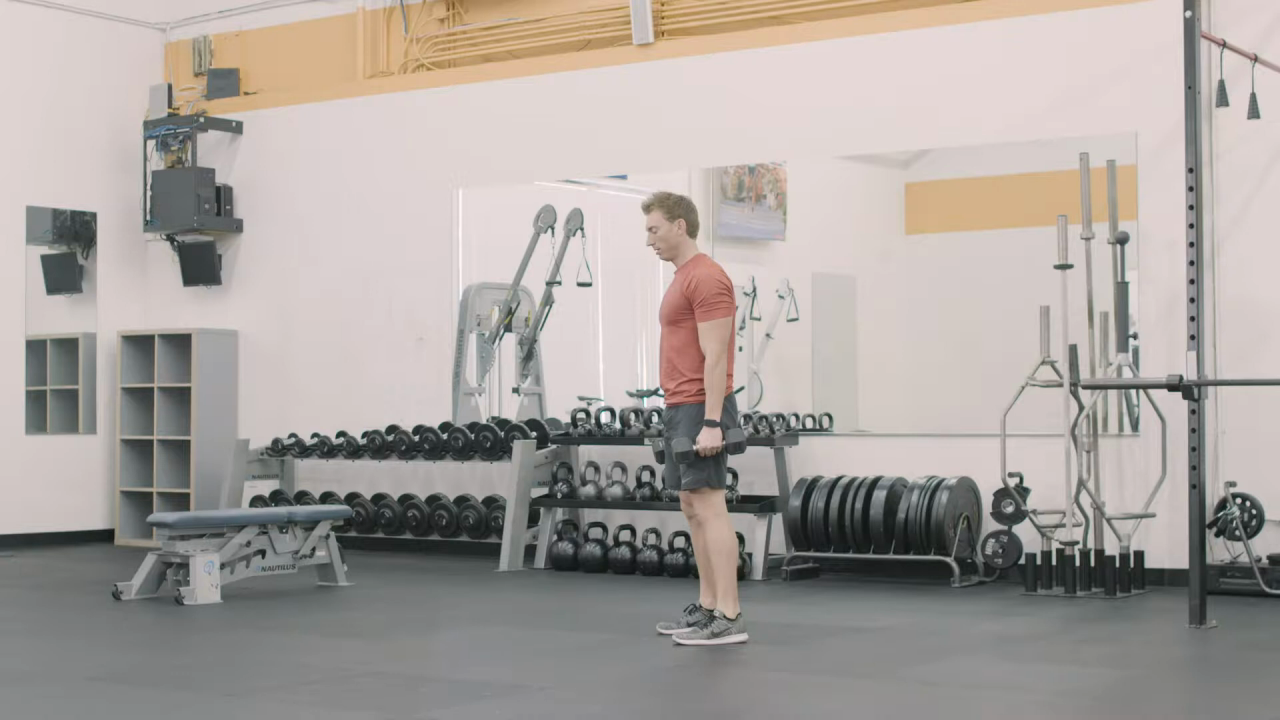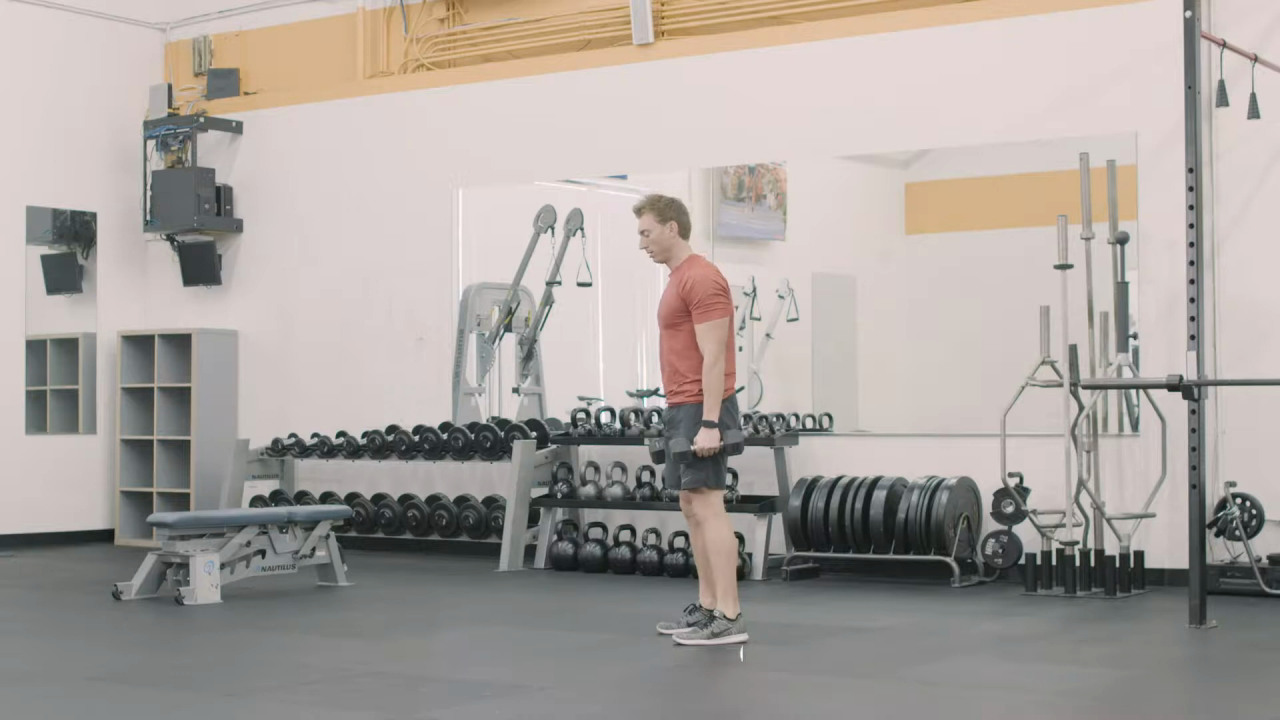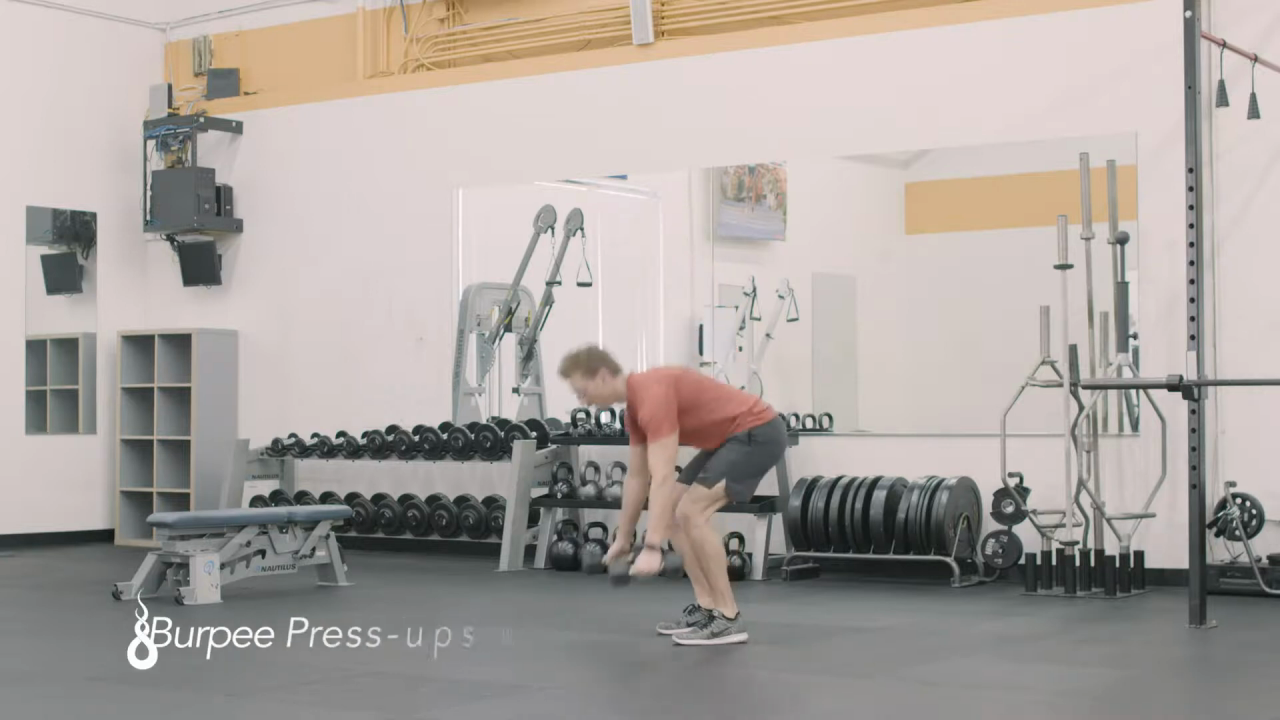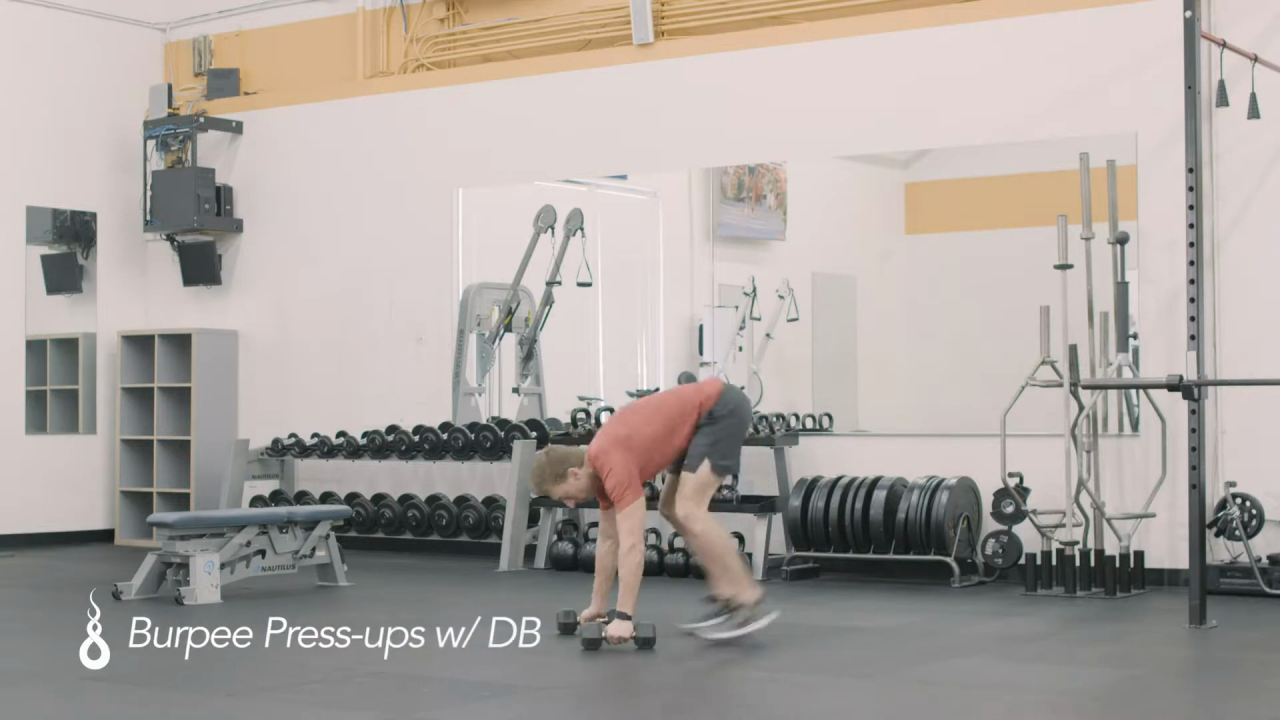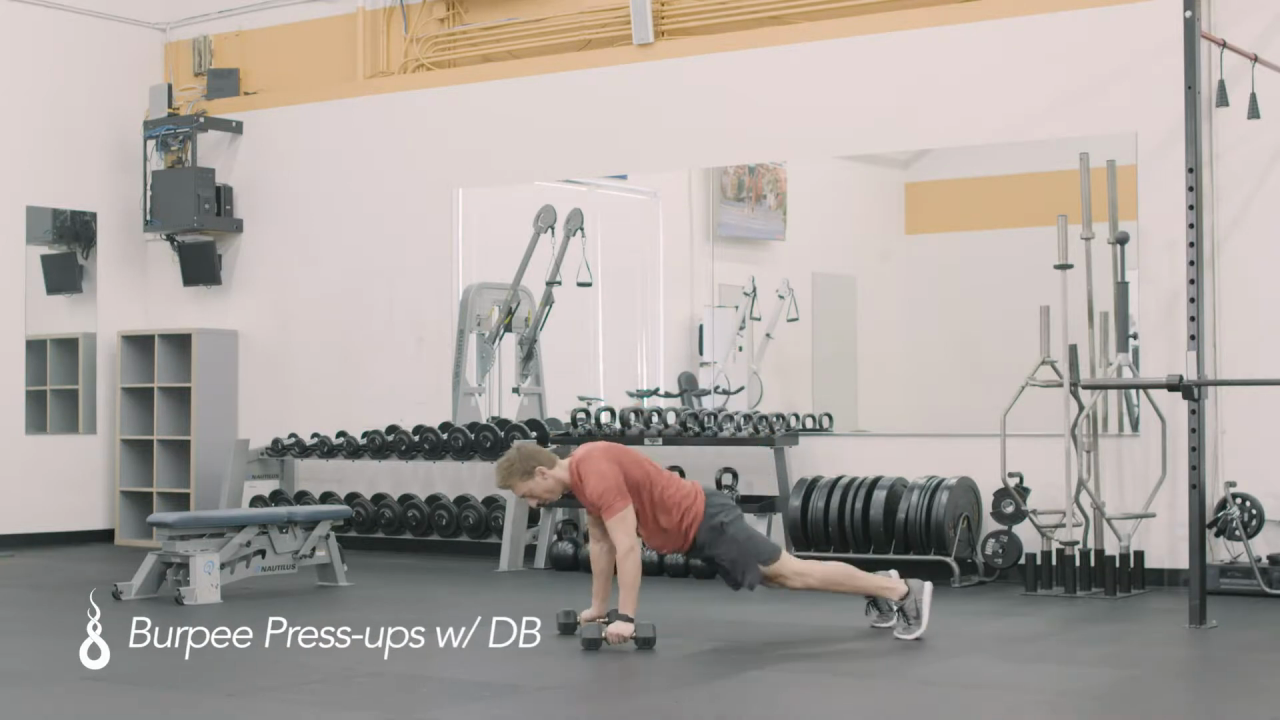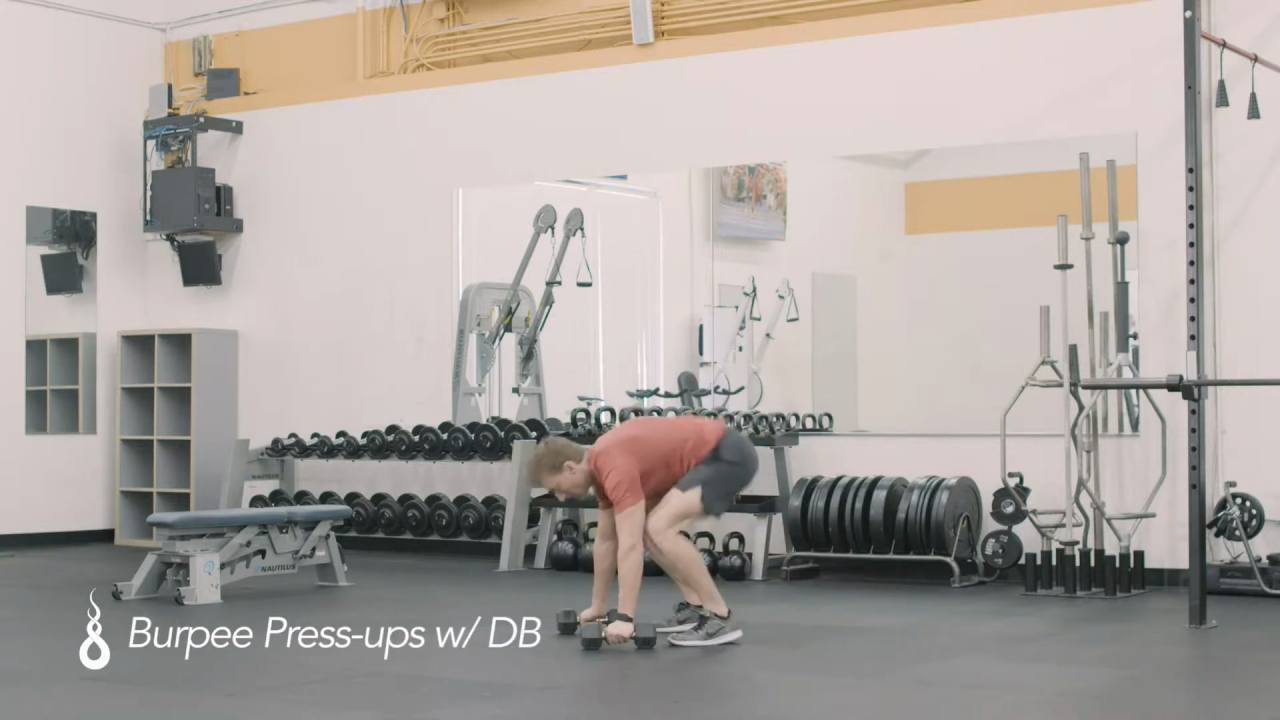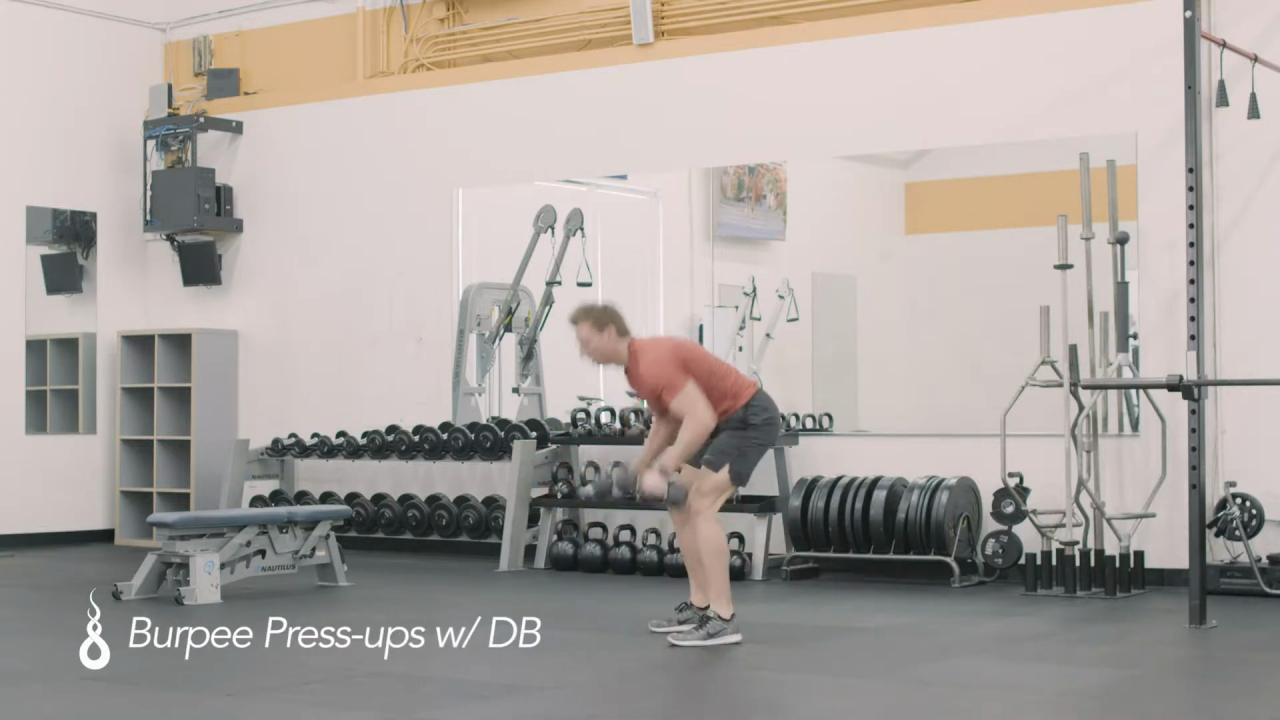
dt=0.5s
person 1, frame 1
left shoulder: (706, 278)
right shoulder: (684, 279)
left elbow: (715, 358)
left wrist: (712, 423)
left hip: (701, 412)
right hip: (681, 410)
left knee: (709, 508)
right knee: (693, 510)
left ankle: (729, 618)
right ankle: (708, 608)
person 1, frame 2
left shoulder: (702, 278)
right shoulder: (679, 280)
left elbow: (713, 359)
left wrist: (709, 424)
left hip: (704, 410)
right hip: (685, 408)
left knee: (707, 507)
right knee: (693, 509)
left ankle: (728, 618)
right ankle: (707, 608)
person 1, frame 3
left shoulder: (652, 397)
right shoulder: (637, 405)
left elbow: (662, 478)
right elbow: (637, 477)
left wrist: (651, 549)
right wrist: (622, 538)
left hip: (757, 433)
right hip: (730, 438)
left knee: (690, 512)
right knee: (674, 512)
left ankle: (727, 618)
right ankle: (705, 608)
person 1, frame 4
left shoulder: (614, 465)
right shoulder: (592, 468)
left elbow: (631, 543)
right elbow: (609, 537)
left wrist: (624, 616)
right wrist: (596, 605)
left hip: (723, 409)
right hip: (704, 415)
left knee: (687, 511)
right knee: (672, 509)
left ankle: (749, 603)
right ankle: (726, 598)
person 1, frame 5
left shoulder: (595, 475)
right shoulder: (581, 471)
left elbow: (627, 547)
right elbow: (600, 542)
left wrist: (626, 617)
right wrist: (598, 606)
left hip: (706, 523)
right hip: (698, 522)
left knee: (791, 571)
right knee: (785, 575)
left ankle: (902, 592)
right ankle: (883, 588)
person 1, frame 6
left shoulder: (616, 467)
right shoulder: (600, 466)
left elbow: (630, 546)
right elbow: (606, 540)
left wrist: (624, 618)
right wrist: (598, 605)
left hip: (729, 455)
right hip: (709, 456)
left knee: (659, 528)
right knee: (642, 524)
left ankle: (719, 616)
right ankle: (697, 604)
person 1, frame 7
left shoulder: (654, 361)
right shoulder: (637, 365)
left elbow: (700, 418)
right elbow: (666, 423)
left wrist: (665, 470)
right wrist: (639, 468)
left hip: (751, 417)
right hip: (728, 420)
left knee: (699, 505)
right knee: (680, 504)
left ankle: (723, 619)
right ankle: (700, 606)
